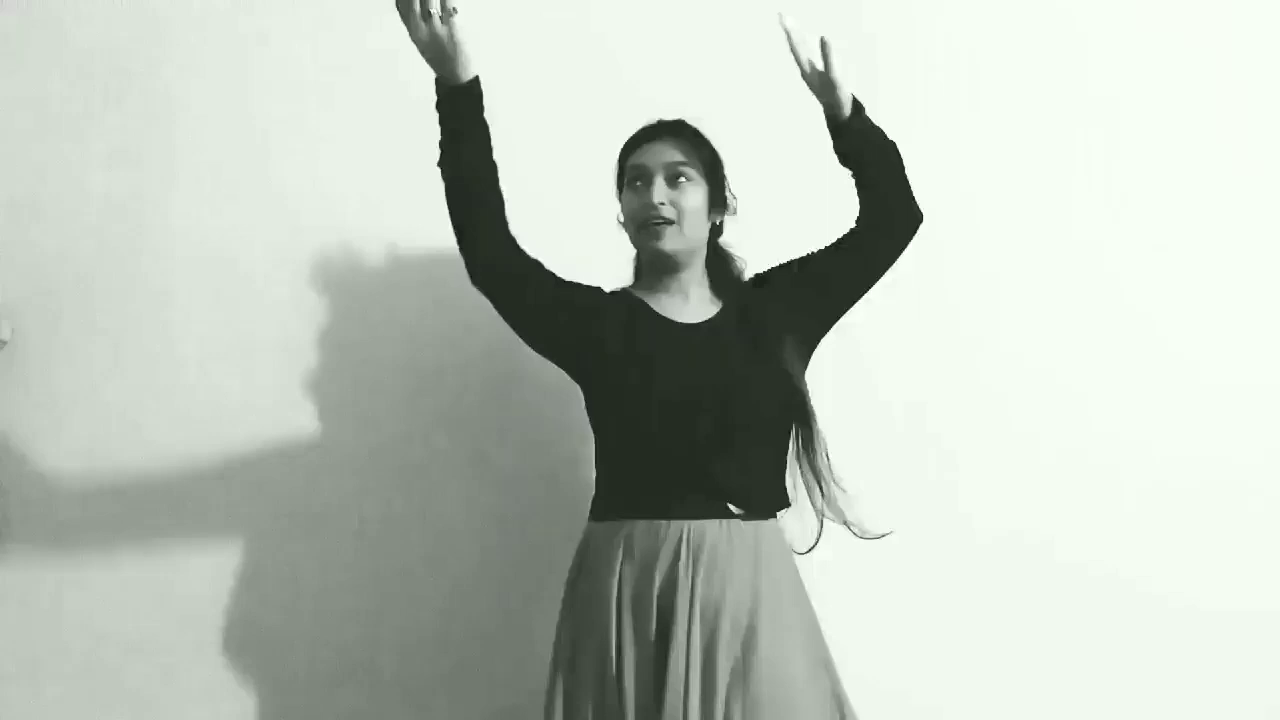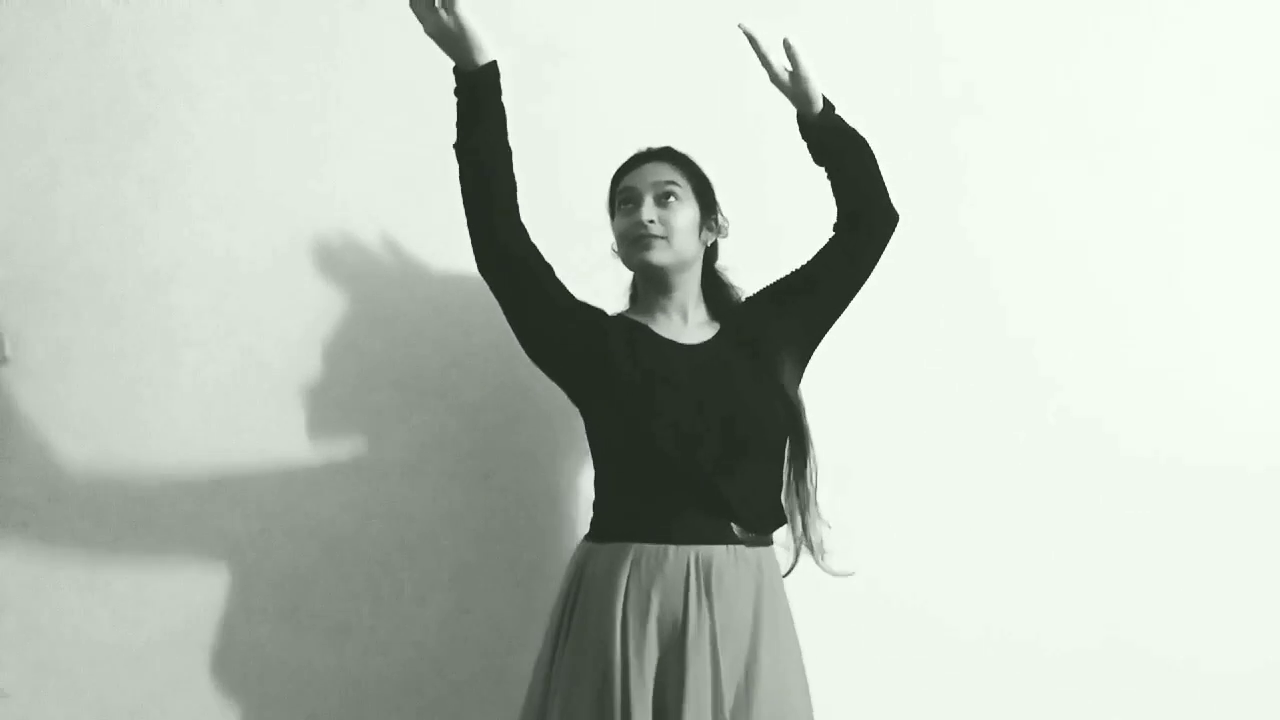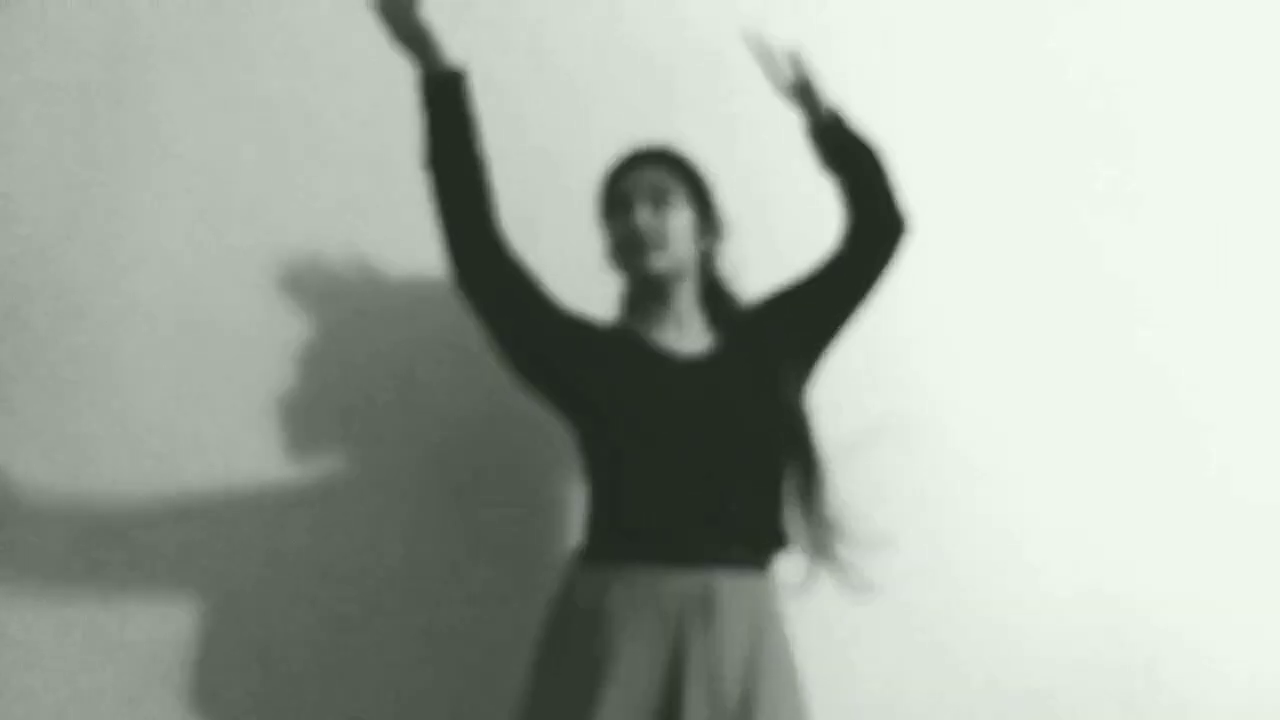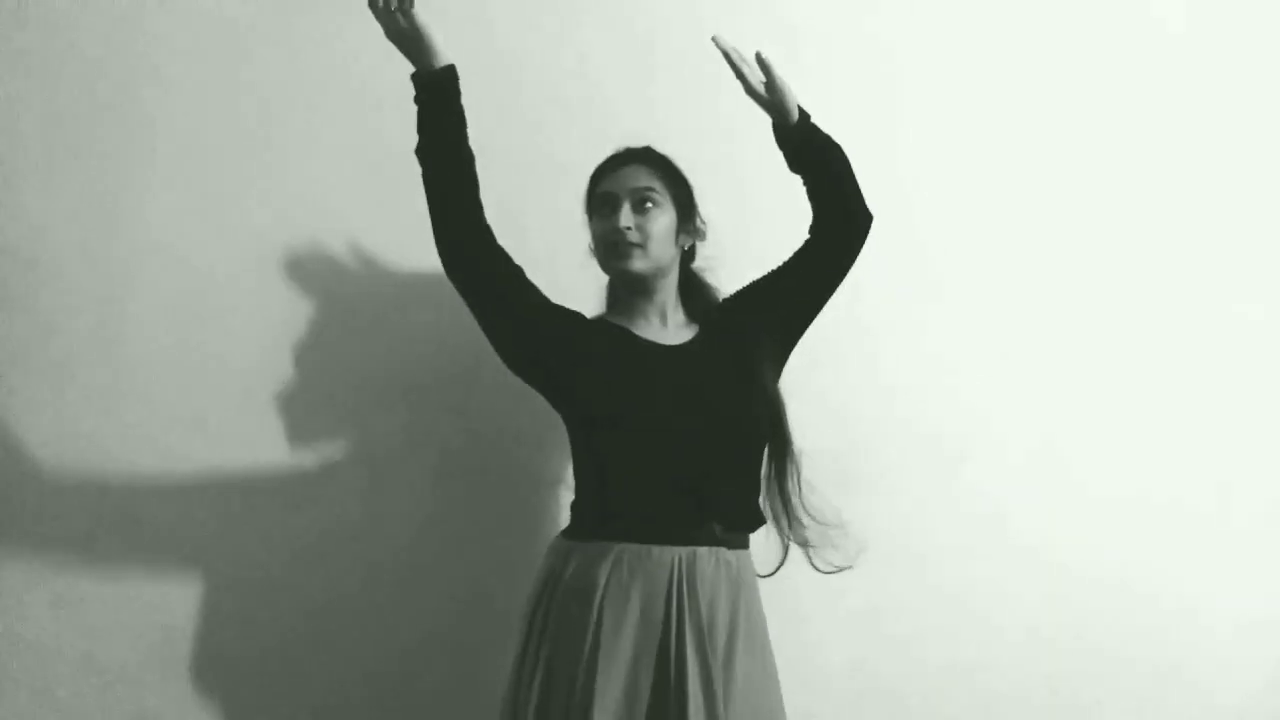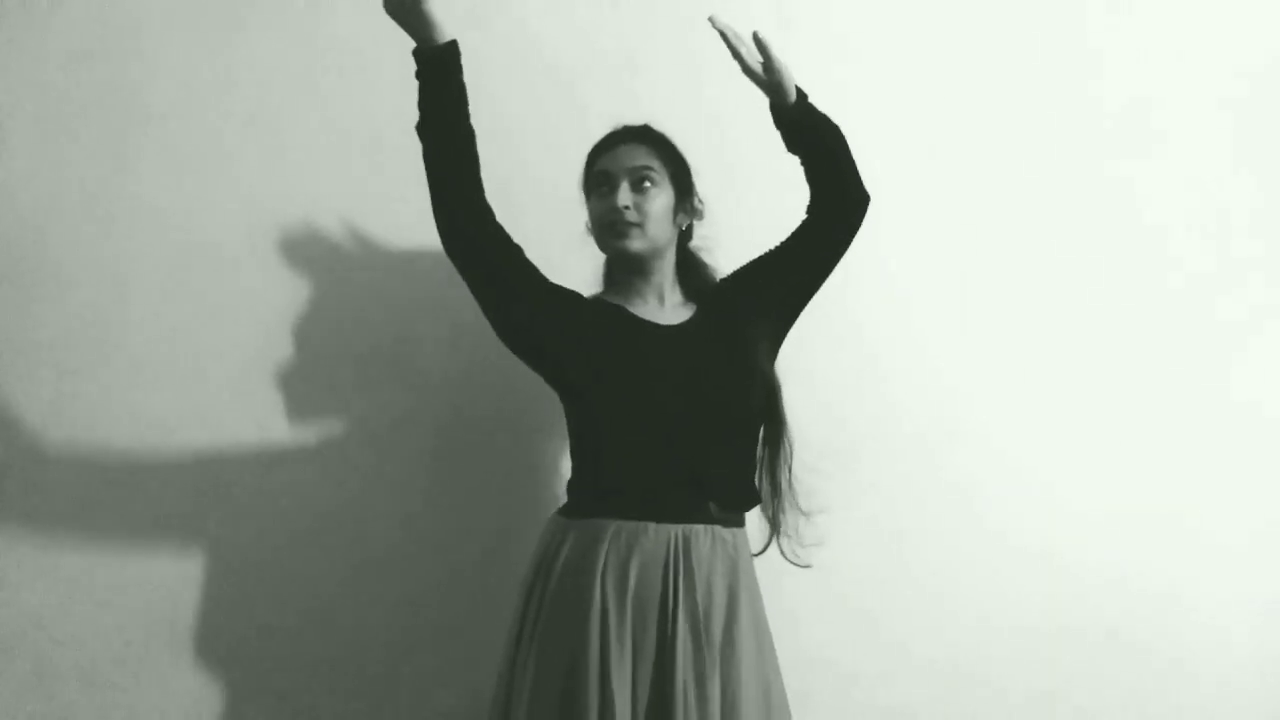
dt=1s
person 1, frame 1
left shoulder: (774, 307)
right shoulder: (597, 320)
left elbow: (892, 219)
right elbow: (491, 255)
left wrist: (841, 111)
right wrist: (458, 87)
left hip: (748, 584)
right hip: (631, 583)
person 1, frame 2
left shoulder: (768, 329)
right shoulder: (595, 343)
left elbow: (870, 220)
right elbow: (500, 239)
left wrist: (814, 111)
right wrist: (476, 74)
left hip: (742, 605)
right hip: (625, 601)
person 1, frame 3
left shoulder: (770, 341)
right shoulder: (587, 353)
left elbow: (879, 226)
right elbow: (477, 247)
left wrist: (819, 113)
right wrist: (441, 80)
left hip: (737, 627)
right hip: (615, 623)
person 1, frame 4
left shoulder: (745, 330)
right shoulder: (571, 344)
left elbow: (845, 221)
right elbow: (465, 240)
left wrist: (788, 119)
right wrist: (434, 77)
left hip: (714, 601)
right hip: (597, 596)
person 1, frame 5
left shoulder: (743, 312)
right shoulder: (569, 323)
left elbow: (843, 202)
right elbow: (466, 219)
left wrist: (787, 101)
left hip: (711, 584)
right hip: (594, 579)
